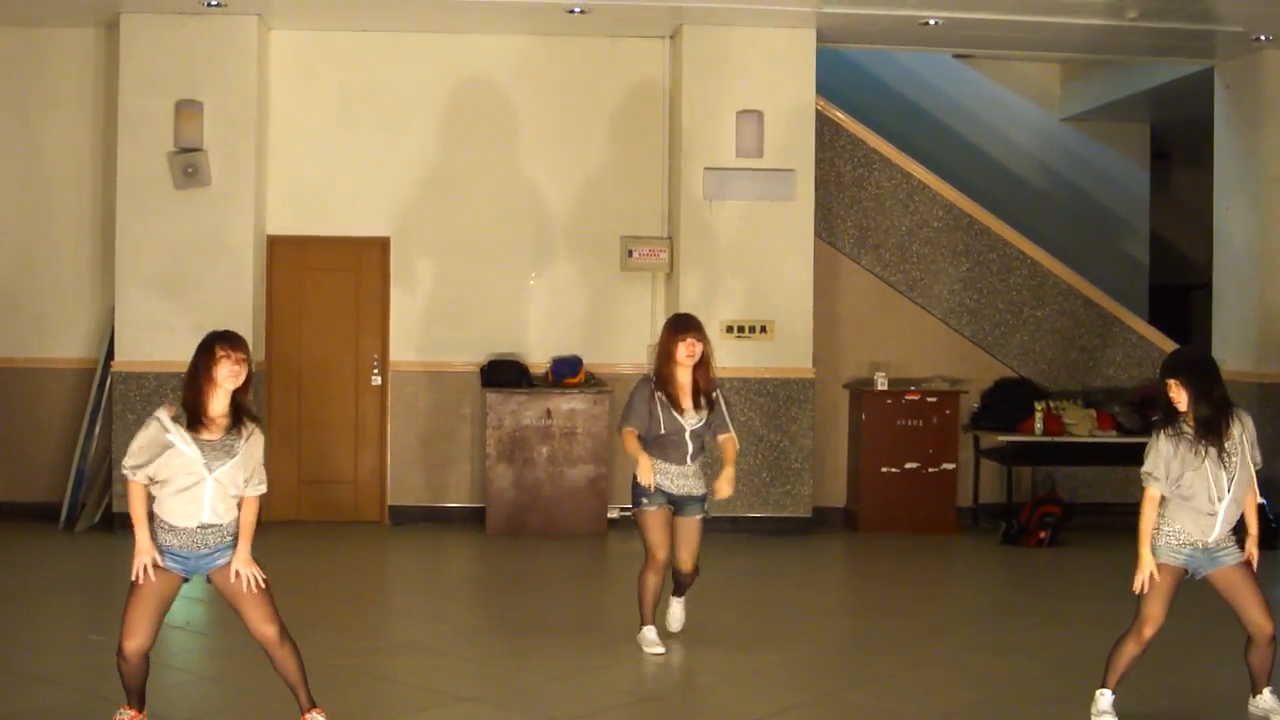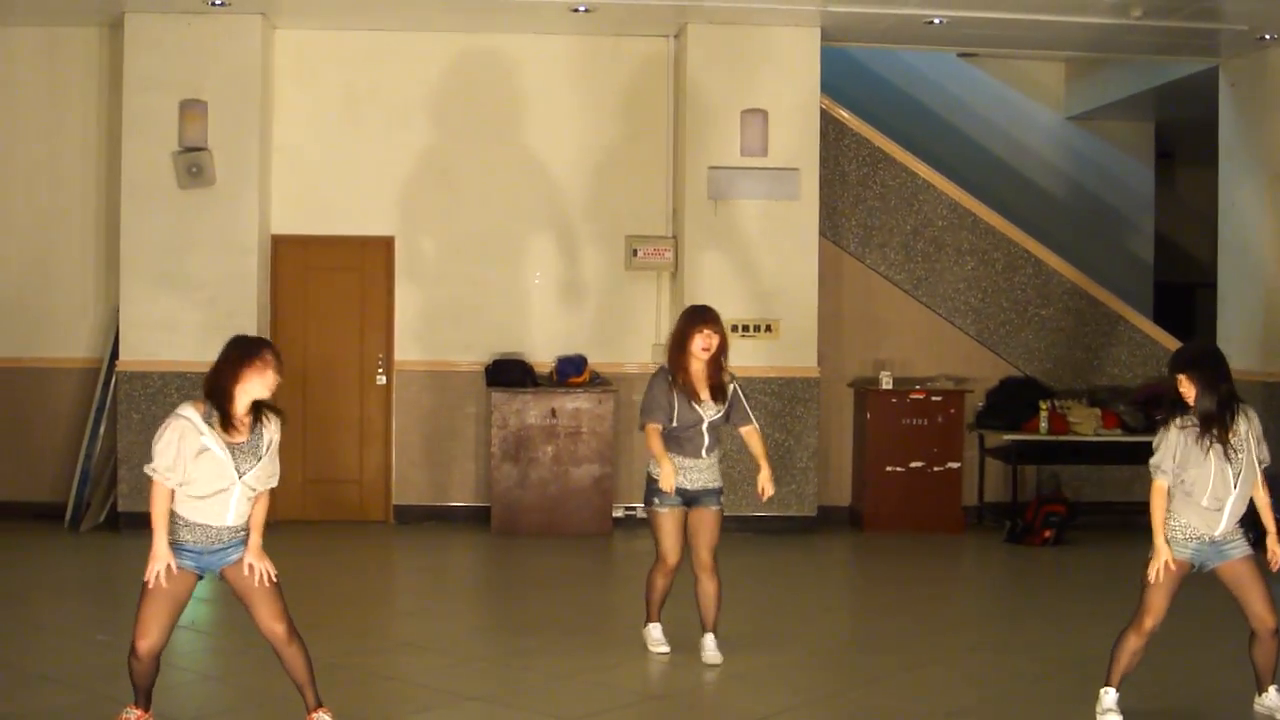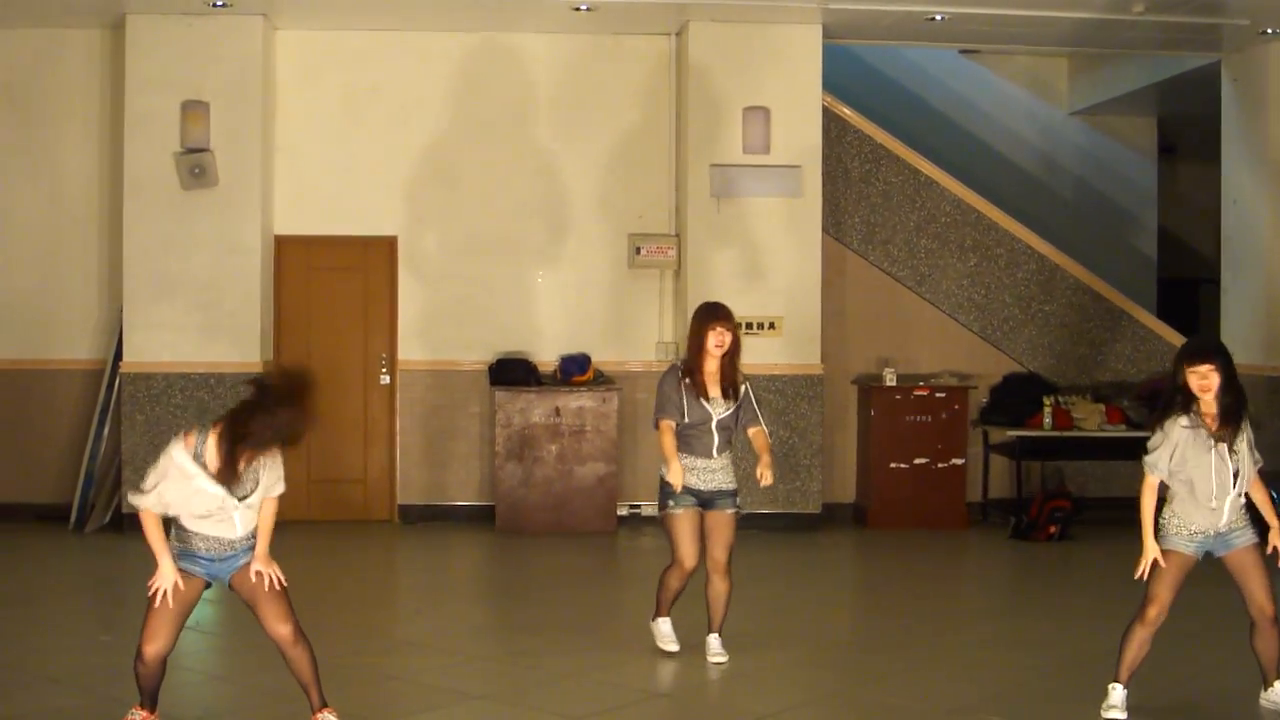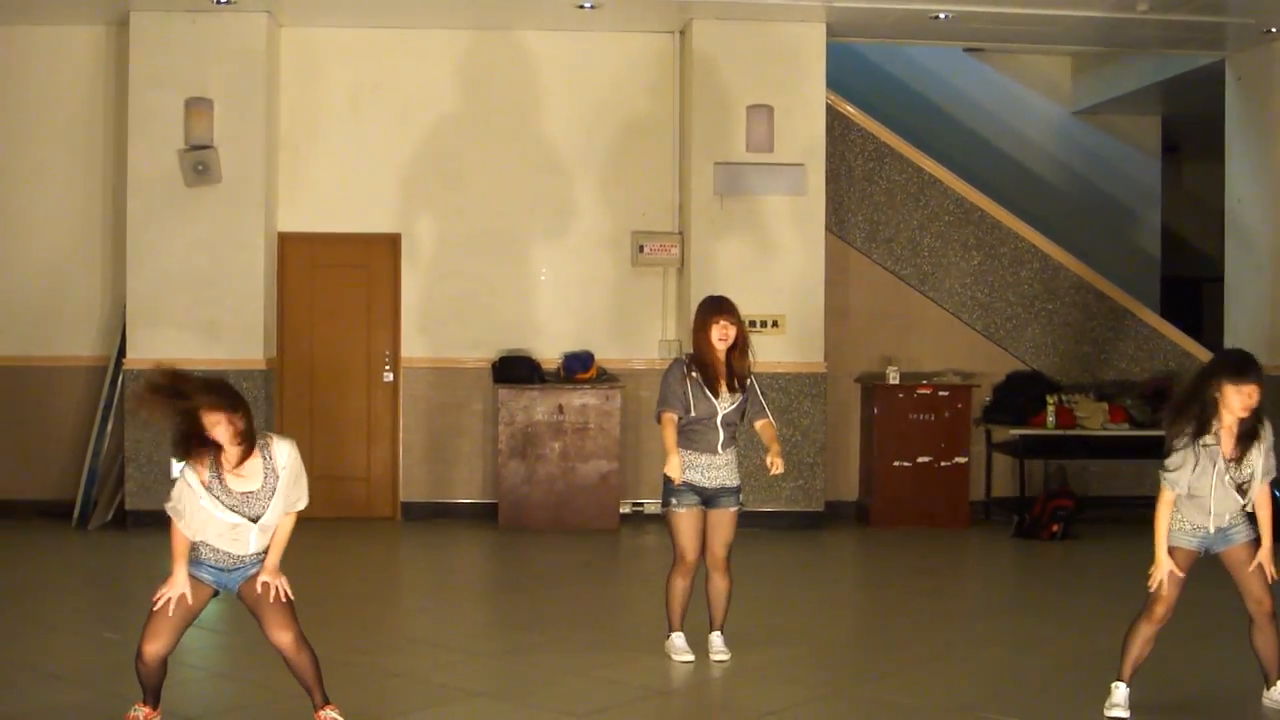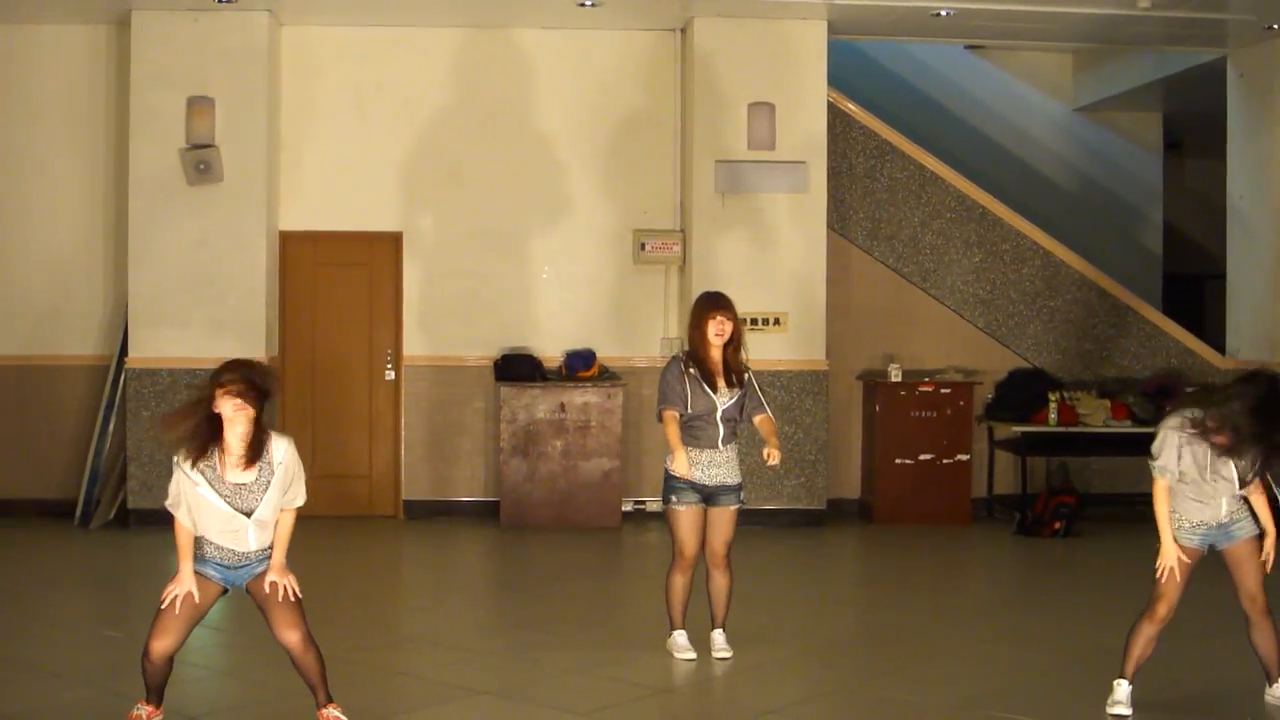
dt=0.2s
person 1, frame 1
left shoulder: (1240, 423)
right shoulder: (1167, 435)
left elbow: (1247, 482)
right elbow: (1152, 494)
right wrist: (1144, 551)
left hip: (1221, 544)
right hip: (1173, 540)
right knee: (1145, 629)
person 1, frame 2
left shoulder: (1246, 419)
right shoulder: (1176, 428)
right elbow: (1160, 487)
right wrist: (1159, 543)
left hip: (1229, 537)
right hip: (1181, 535)
right knee: (1147, 621)
person 1, frame 3
left shoulder: (1238, 419)
right shoulder: (1177, 426)
right elbow: (1151, 481)
right wrist: (1148, 540)
left hip: (1235, 526)
right hip: (1184, 528)
right knee: (1152, 612)
person 1, frame 4
right shoulder: (1193, 438)
right elbow: (1167, 494)
right wrist: (1160, 553)
left hip: (1234, 524)
right hip: (1187, 525)
right knee: (1158, 608)
right ankle: (1120, 688)
person 1, frame 5
left shoulder: (1249, 436)
right shoulder: (1179, 428)
left elbow: (1252, 481)
right elbow: (1161, 485)
right wrist: (1167, 542)
left hip: (1237, 520)
right hip: (1187, 523)
right knee: (1161, 608)
right ankle: (1122, 686)
person 2, frame 1
left shoulder: (248, 432)
right shoulder: (167, 423)
left elbow: (251, 493)
right elbow: (137, 477)
left wrist: (244, 549)
right wrist: (142, 539)
left hip: (224, 546)
right hip: (167, 548)
left knee: (271, 632)
right knee: (132, 645)
person 2, frame 2
left shoulder: (267, 425)
right shoulder: (191, 421)
right elbow: (162, 481)
left wrist: (255, 544)
right wrist: (159, 544)
left hip: (236, 543)
right hip: (182, 544)
left knee: (280, 630)
right knee: (145, 644)
person 2, frame 3
left shoulder: (263, 445)
right shoulder: (184, 453)
right elbow: (148, 506)
left wrist: (262, 552)
right wrist: (165, 563)
left hip: (242, 550)
right hip: (190, 552)
left knee: (286, 631)
right knee: (151, 650)
person 2, frame 4
left shoulder: (283, 453)
right shoulder: (198, 473)
left elbow: (290, 509)
right elbow: (182, 525)
left wrist: (273, 564)
right wrist: (178, 575)
left hip: (255, 562)
right hip: (203, 562)
left knee: (287, 637)
right knee: (151, 649)
person 2, frame 5
left shoulder: (280, 450)
right shoulder: (193, 462)
left elbow: (288, 508)
right elbow: (183, 518)
left wrist: (279, 563)
right wrist: (185, 571)
left hip: (262, 560)
right hip: (209, 559)
left knee: (295, 637)
right knee: (158, 647)
person 3, frame 1
left shoulder: (709, 389)
right shoulder: (650, 387)
left elbow: (727, 436)
right elbow: (628, 432)
left wrist: (729, 468)
right wrist: (641, 457)
left hip: (693, 484)
right hip: (654, 483)
left knee: (686, 564)
right knee: (658, 556)
left ankle: (678, 596)
right ankle: (647, 628)
person 3, frame 2
left shoulder: (725, 382)
right shoulder: (665, 379)
left elbow: (747, 426)
right elbow: (651, 428)
left wrist: (764, 466)
right wrist: (664, 463)
left hip: (708, 481)
right hip: (670, 478)
left knee: (706, 562)
right knee: (669, 560)
left ankle: (708, 638)
right ankle: (653, 625)
person 3, frame 3
left shoulder: (737, 382)
right shoulder: (677, 376)
left elbow: (754, 427)
right elbow: (666, 425)
left wrist: (765, 457)
right wrist: (672, 462)
left hip: (722, 483)
right hip: (681, 481)
left knee: (719, 564)
right knee: (686, 562)
left ankle: (714, 637)
right ankle: (661, 619)
person 3, frame 4
left shoulder: (742, 376)
right shoulder: (682, 370)
left elbow: (761, 420)
right elbow: (668, 416)
left wrist: (774, 448)
right wrist: (672, 453)
left hip: (726, 479)
right hip: (686, 477)
left knee: (719, 561)
right knee: (687, 560)
left ankle: (716, 635)
right ankle: (675, 635)
person 3, frame 5
left shoulder: (739, 372)
right shoulder: (679, 367)
left elbow: (760, 414)
right elbow: (669, 415)
left wrist: (772, 440)
right wrist: (678, 451)
left hip: (726, 475)
right hip: (686, 475)
left knee: (719, 558)
right knee: (685, 557)
left ankle: (719, 632)
right ankle: (677, 633)
